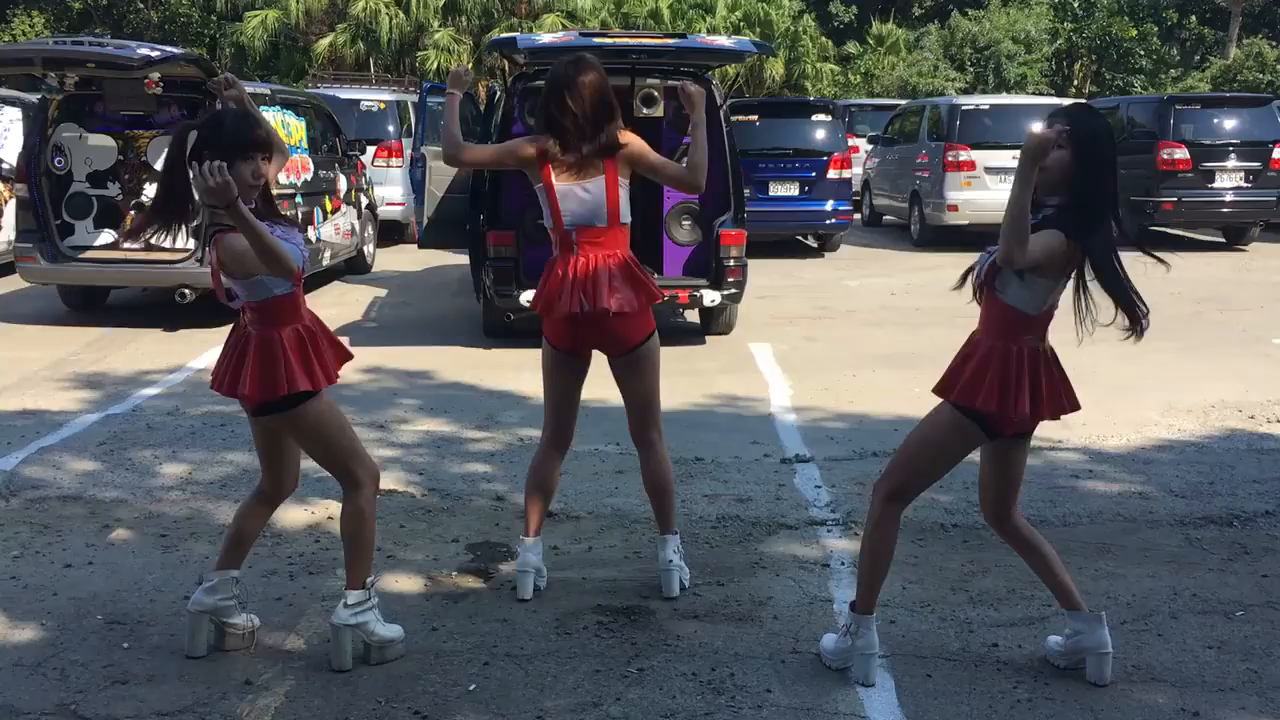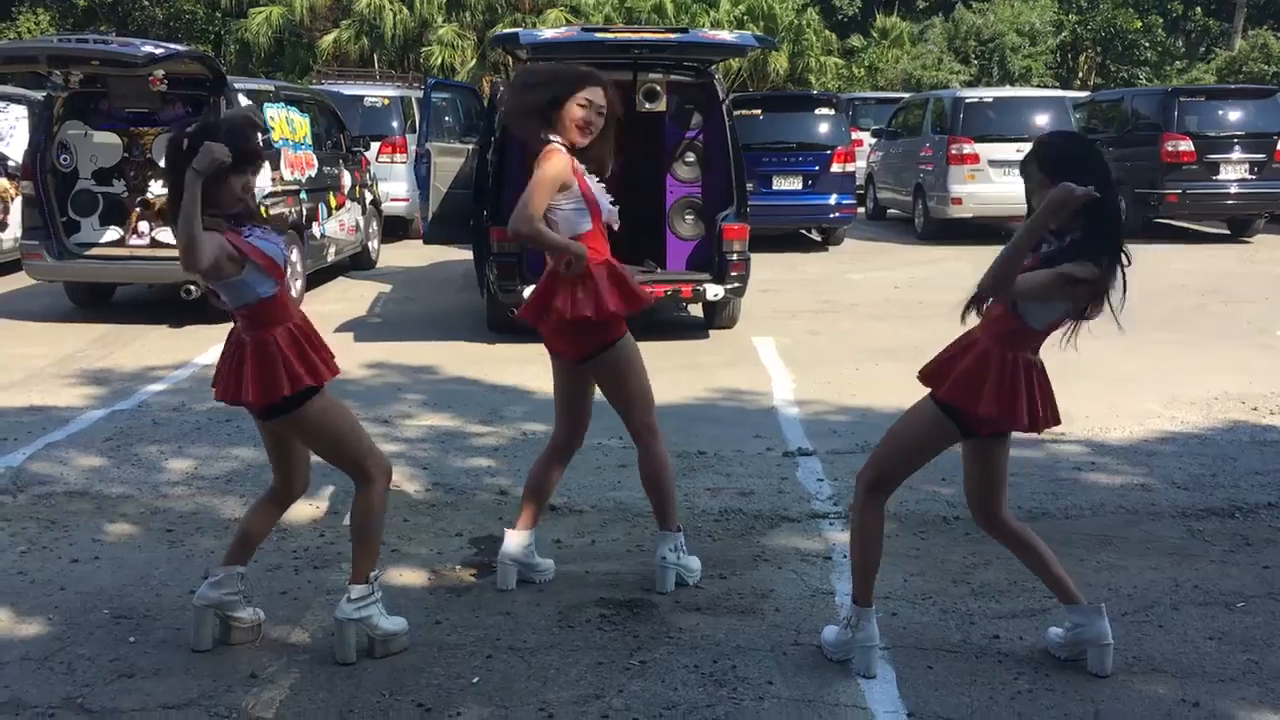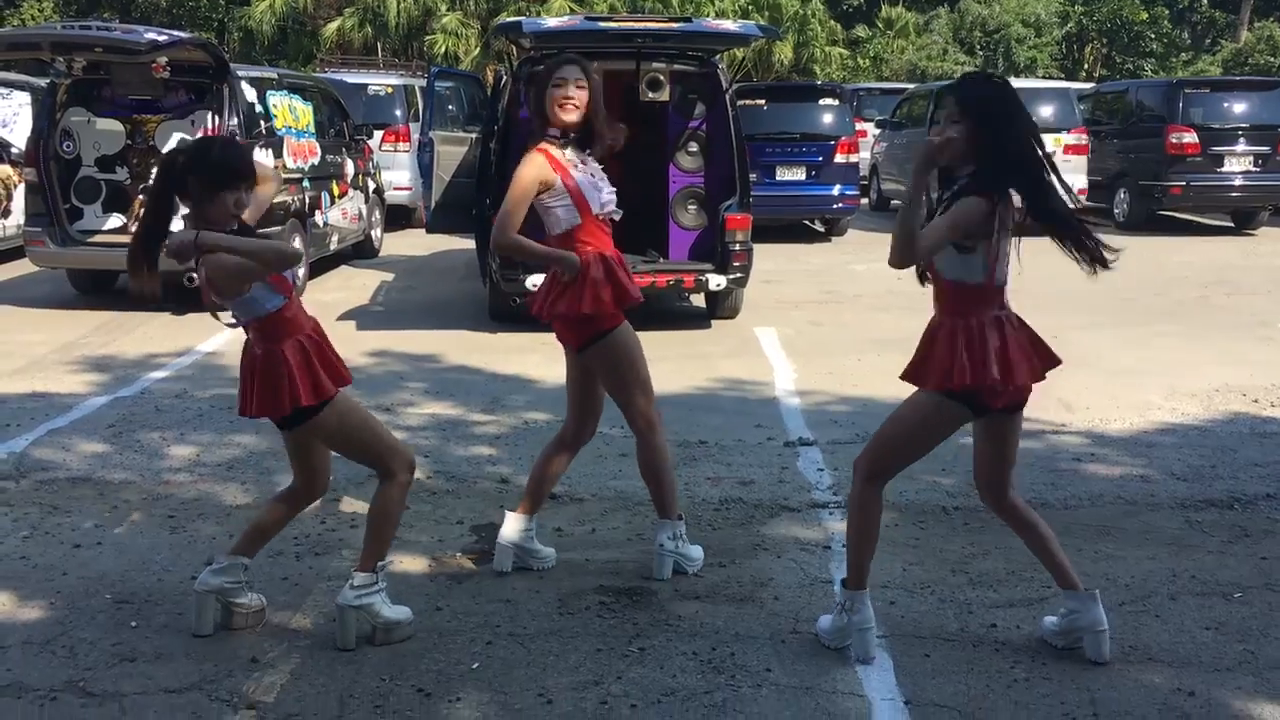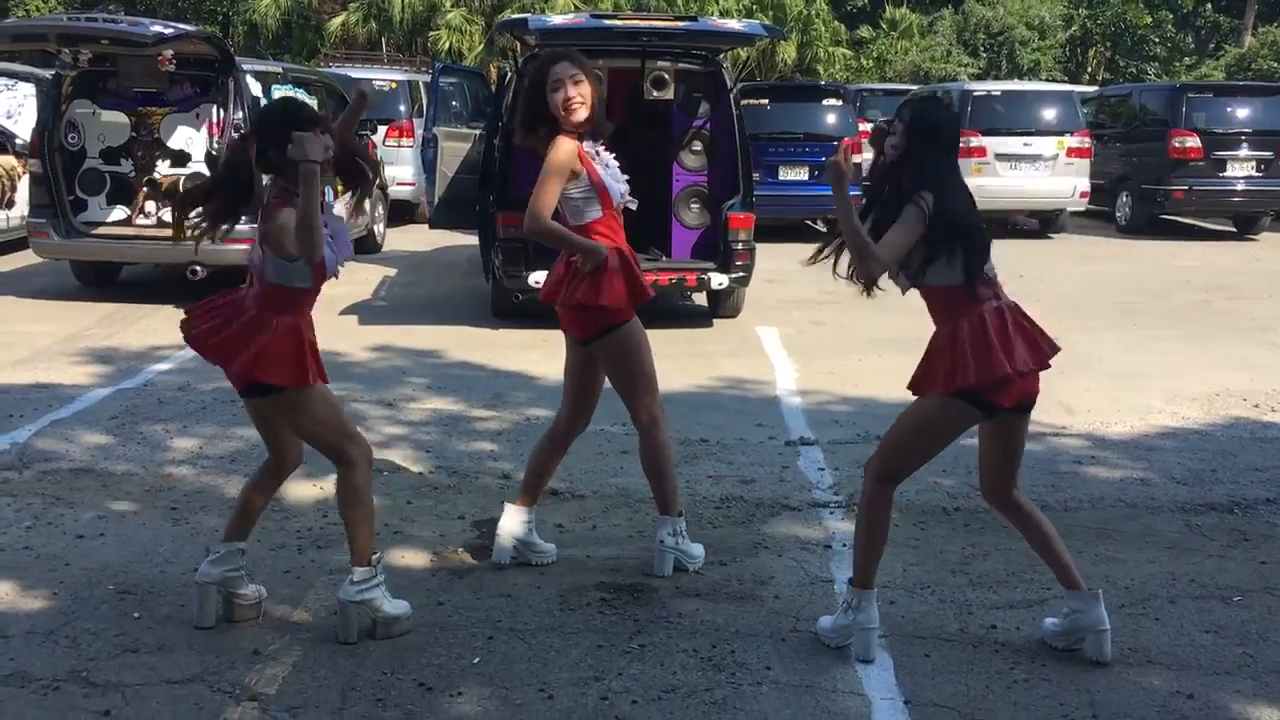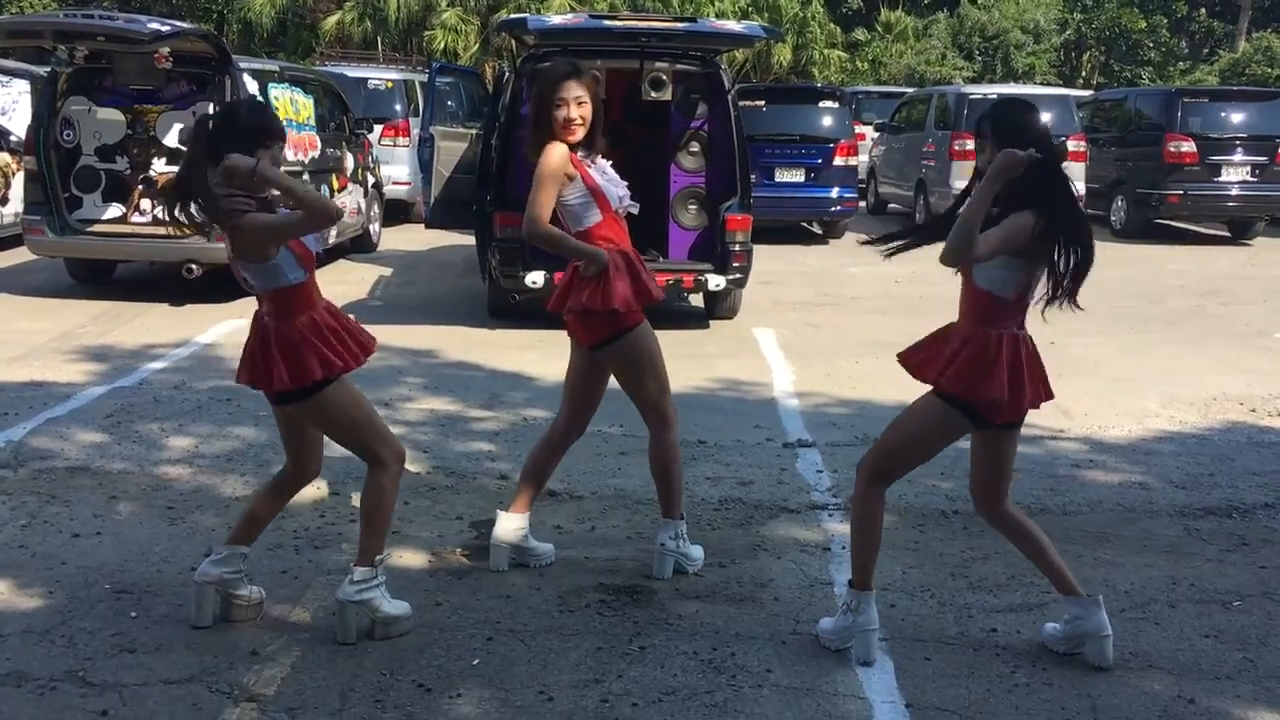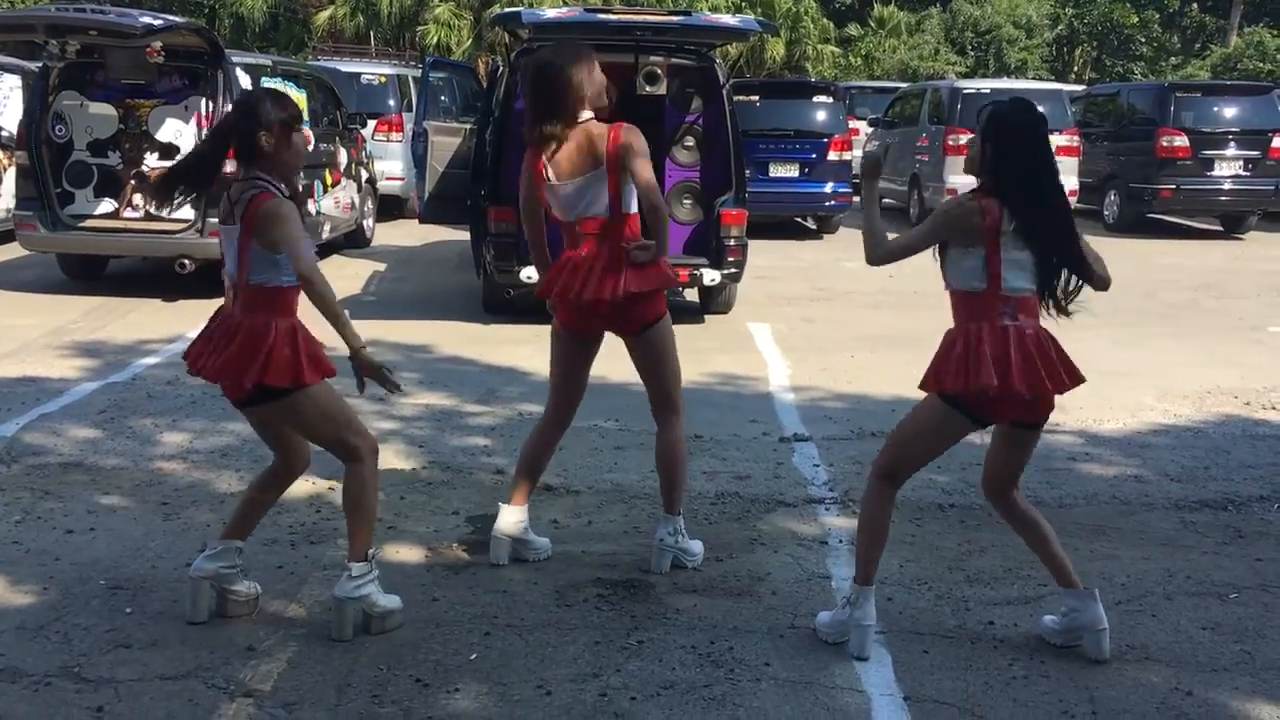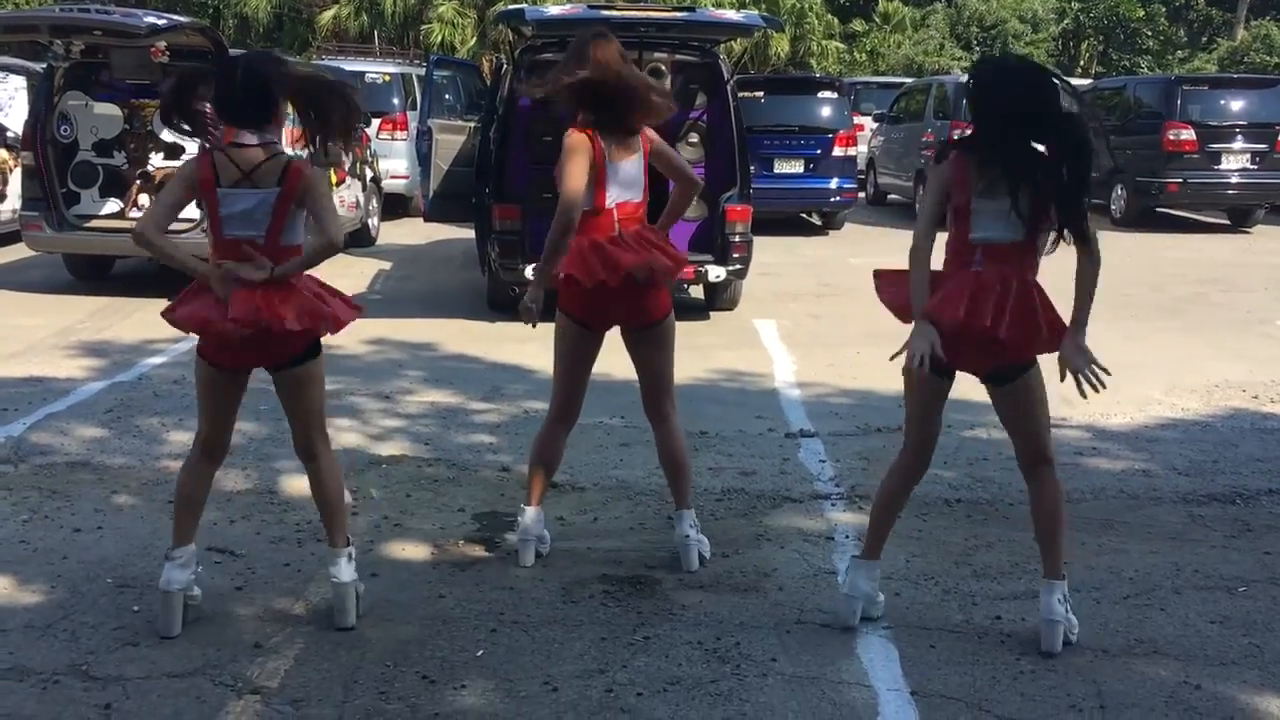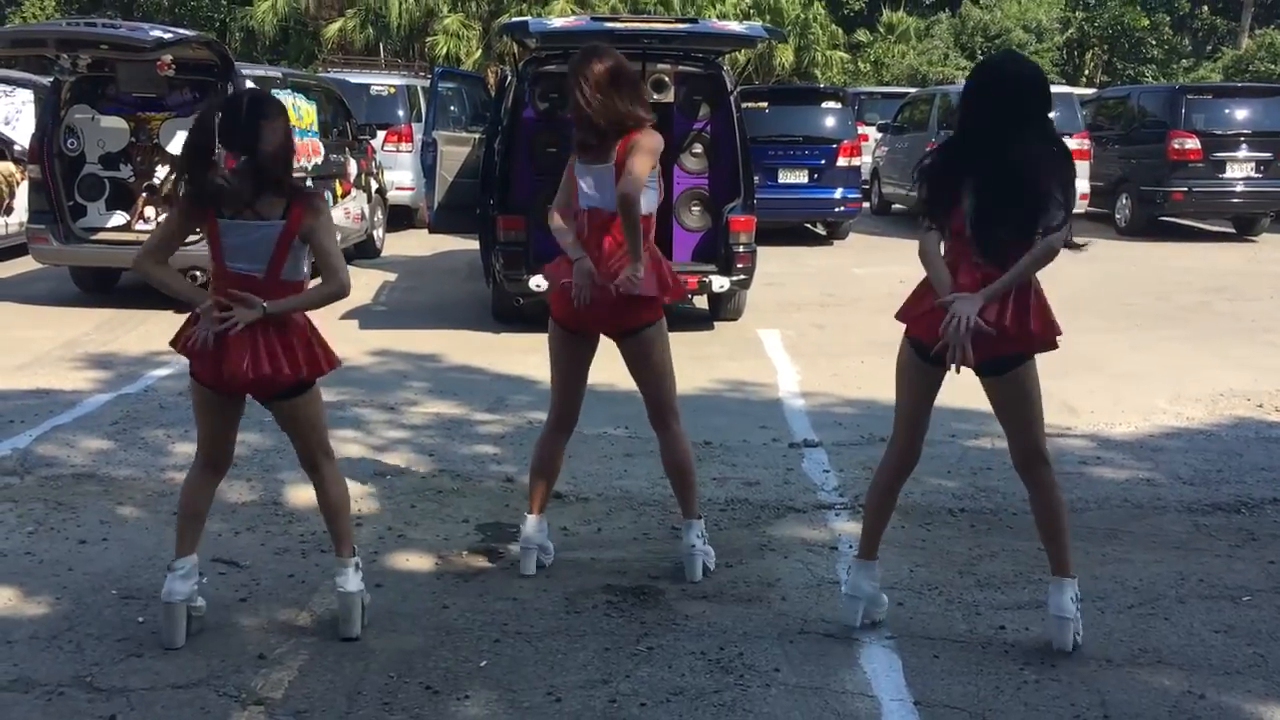
dt=0.3s
person 1, frame 1
left shoulder: (1062, 236)
right shoulder: (1046, 216)
left elbow: (1015, 259)
left wrist: (1026, 178)
left hip: (998, 376)
right hip: (1011, 377)
left knee: (889, 491)
right knee: (1002, 514)
left ankle: (859, 634)
right ankle: (1087, 629)
person 1, frame 2
left shoulder: (1084, 266)
right shoulder: (1059, 239)
left elbow: (1005, 286)
left wrist: (1041, 218)
left hip: (986, 379)
right hip: (993, 377)
left knee: (870, 485)
right knee: (990, 513)
left ankle: (859, 628)
right ankle: (1086, 620)
person 1, frame 3
left shoulder: (979, 198)
right shoulder: (975, 190)
left elbow: (903, 256)
left wrist: (920, 173)
left hip: (969, 360)
right hip: (1004, 356)
left knee: (869, 471)
right knee: (997, 494)
left ankle: (853, 615)
right ankle: (1080, 611)
person 1, frame 4
left shoulder: (923, 202)
right shoulder: (942, 198)
left elbow: (874, 264)
left wrist: (840, 194)
left hip: (975, 359)
right hip: (1008, 357)
left knee: (880, 473)
right knee: (1002, 491)
left ankle: (858, 612)
right ankle: (1085, 609)
person 1, frame 5
left shoulder: (1029, 220)
right shoulder: (1021, 216)
left elbow: (962, 253)
left wrist: (990, 182)
left hip: (981, 369)
right hip: (1004, 371)
left knee: (872, 473)
right knee: (993, 502)
left ankle: (858, 614)
right ankle: (1083, 612)
person 1, frame 6
left shoulder: (969, 210)
right shoulder: (1042, 215)
left elbow: (879, 251)
right elbow: (1098, 275)
left wrist: (870, 186)
left hip: (979, 367)
right hip: (1029, 370)
left knee: (885, 475)
right knee: (1003, 491)
left ankle: (859, 609)
right ankle: (1081, 606)
person 1, frame 7
left shoulder: (958, 162)
right shoulder: (1055, 170)
left elbow: (923, 241)
right elbow: (1086, 252)
left wrist: (923, 317)
right wrist: (1076, 333)
left hip: (945, 315)
right hip: (1010, 326)
left knee: (914, 454)
right knee: (1038, 463)
left ankle: (863, 574)
right ankle: (1054, 596)
person 1, frame 8
left shoulder: (948, 163)
right shoulder: (1049, 165)
left elbow: (929, 243)
right elbow: (1052, 240)
left wrist: (956, 298)
right wrist: (983, 300)
left hip: (940, 313)
right hip: (1006, 320)
left knee: (902, 448)
right knee: (1033, 461)
left ankle: (863, 574)
right ankle: (1063, 594)
person 2, frame 1
left shoulder: (253, 202)
right shoulder: (231, 237)
left elbow: (272, 153)
right elbow: (285, 269)
left wrist: (236, 105)
right wrist: (227, 199)
left hip: (269, 359)
right hip: (280, 364)
left knee: (279, 482)
right knee: (361, 475)
left ankle: (216, 599)
right ankle: (358, 611)
person 2, frame 2
left shoulder: (235, 214)
right shoulder: (212, 241)
right elbow: (194, 258)
left wrist: (241, 128)
right wrist: (194, 177)
left hip: (277, 361)
right hip: (277, 365)
left knee: (289, 484)
right knee: (374, 471)
left ankle: (221, 590)
right ankle: (360, 602)
person 2, frame 3
left shoulder: (233, 227)
right shoulder: (216, 262)
left elbow: (265, 182)
right elbow: (278, 262)
right wrist: (205, 237)
left hip: (290, 365)
right hip: (292, 372)
left knee: (311, 484)
right knee: (397, 464)
left ankle: (224, 577)
right ankle: (365, 592)
person 2, frame 4
left shoulder: (299, 192)
right shoulder: (286, 214)
right elbow: (306, 250)
left wrist: (348, 118)
right wrist: (310, 170)
left hip: (266, 340)
right hip: (269, 348)
left knee: (284, 458)
right knee: (354, 455)
left ankle: (222, 569)
right ankle: (363, 585)
person 2, frame 5
left shoulder: (252, 208)
right shoulder: (247, 225)
right elbow: (326, 215)
right wrist: (263, 174)
left hip: (293, 346)
right hip: (300, 352)
left knee: (300, 467)
right knee: (387, 457)
left ankle: (223, 568)
right ankle: (364, 585)
person 2, frame 6
left shoulder: (241, 197)
right shoulder: (275, 207)
right elbow: (309, 276)
right wrist: (357, 348)
left hip: (247, 344)
right hip: (269, 349)
left knee: (291, 461)
right knee: (360, 449)
left ankle: (218, 564)
right ankle: (358, 581)
person 2, frame 7
left shoulder: (200, 167)
right shoulder: (298, 172)
left elbow: (146, 232)
right elbow: (332, 240)
left wrist: (211, 272)
right wrist: (274, 273)
left hip: (223, 321)
right hip: (288, 313)
left knee: (208, 448)
right knee: (314, 447)
left ankle: (178, 567)
right ankle: (342, 563)
person 2, frame 8
left shoulder: (203, 194)
right shoulder: (305, 205)
left elbow: (148, 263)
right elbow: (338, 285)
left wrist: (204, 304)
right wrist: (267, 312)
left hip: (217, 345)
right hip: (282, 346)
left knee: (209, 463)
right knee: (319, 462)
left ankle: (181, 579)
right ankle: (349, 575)
person 3, frame 1
left shoulder: (537, 151)
right shoulder: (620, 143)
left elbow: (455, 154)
right elbow: (693, 180)
left wrist: (454, 93)
right wrist: (698, 113)
left hip: (564, 300)
right hip: (621, 296)
left knee: (555, 436)
right knee: (649, 436)
left ankle: (531, 553)
right ankle: (671, 554)
person 3, frame 2
left shoulder: (557, 159)
right shoulder: (555, 158)
left elbow: (529, 229)
right elbow: (521, 227)
right wrist: (574, 250)
left hip: (563, 309)
right hip: (587, 305)
left knee: (566, 438)
right knee: (647, 433)
left ankle: (518, 546)
right ankle: (671, 552)
person 3, frame 3
left shoulder: (579, 152)
right shoulder: (540, 161)
right elbow: (502, 239)
right wrist: (564, 262)
left hip: (591, 296)
right hip: (588, 297)
left knee: (579, 427)
right knee: (646, 419)
left ankle: (517, 533)
right ankle: (672, 539)
person 3, frame 4
left shoulder: (590, 144)
right shoulder: (564, 148)
right elbow: (536, 222)
left wrist: (594, 252)
right wrist: (590, 251)
left hip: (594, 291)
right hip: (598, 290)
left knee: (571, 419)
right knee: (650, 415)
left ankle: (516, 527)
right ankle: (672, 536)
person 3, frame 5
left shoulder: (583, 157)
right shoulder: (555, 154)
right elbow: (535, 226)
right wrist: (594, 254)
left hip: (596, 299)
right hip: (605, 297)
left knee: (568, 424)
right knee: (661, 419)
left ankle: (511, 529)
right ankle: (672, 539)
person 3, frame 6
left shoulder: (538, 154)
right shoulder: (623, 137)
left elbow: (531, 227)
right elbow: (650, 196)
left wrist: (549, 275)
right wrist: (659, 244)
left hip: (575, 286)
right hip: (630, 282)
left knee: (556, 413)
right knee: (669, 412)
left ankle: (512, 522)
right ankle: (672, 534)
person 3, frame 7
left shoulder: (576, 137)
right shoulder: (643, 133)
left elbow: (566, 208)
right elbow: (690, 183)
left wrist: (540, 284)
left hip: (589, 278)
right hip: (645, 278)
left knee: (562, 412)
right knee: (662, 411)
left ankle: (531, 522)
right ankle: (687, 526)
person 3, frame 8
left shoulder: (575, 150)
right shoulder: (645, 139)
left elbow: (558, 219)
right elbow: (629, 187)
left wrist: (580, 260)
right wrist: (637, 259)
left hip: (578, 289)
right hip: (631, 291)
left knee: (560, 420)
right knee: (666, 420)
left ankle: (533, 531)
right ankle: (694, 536)
